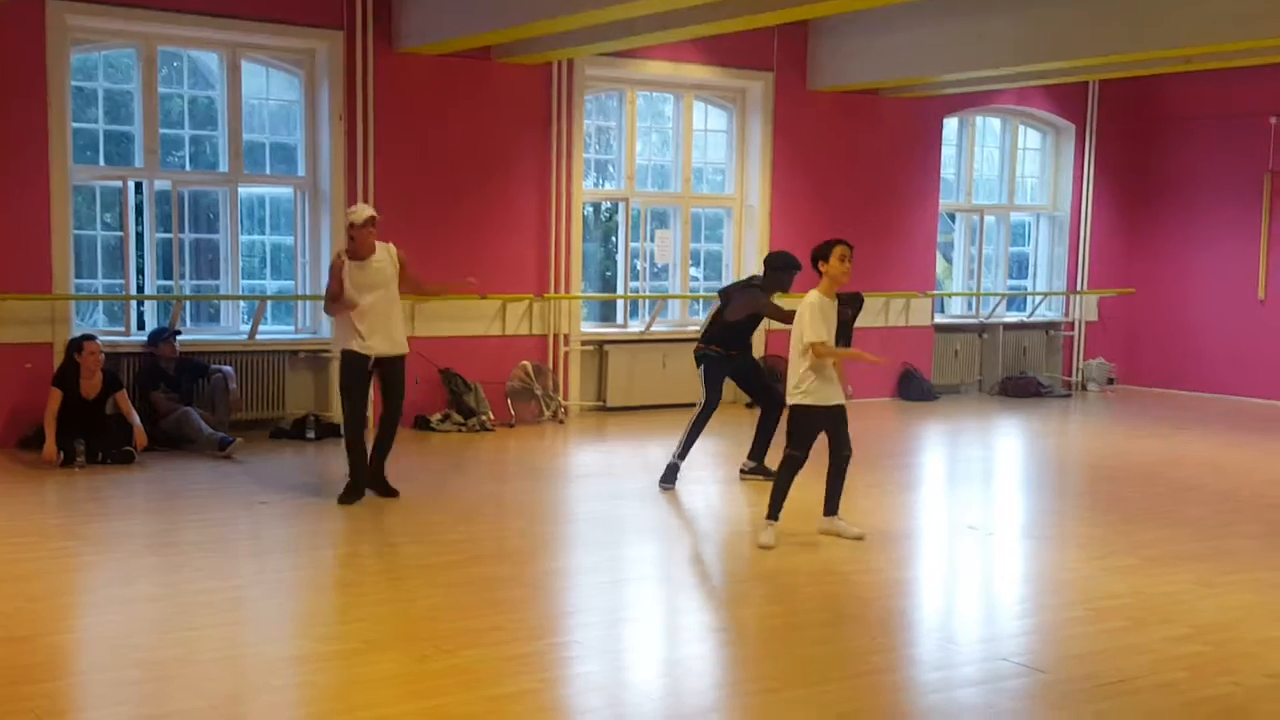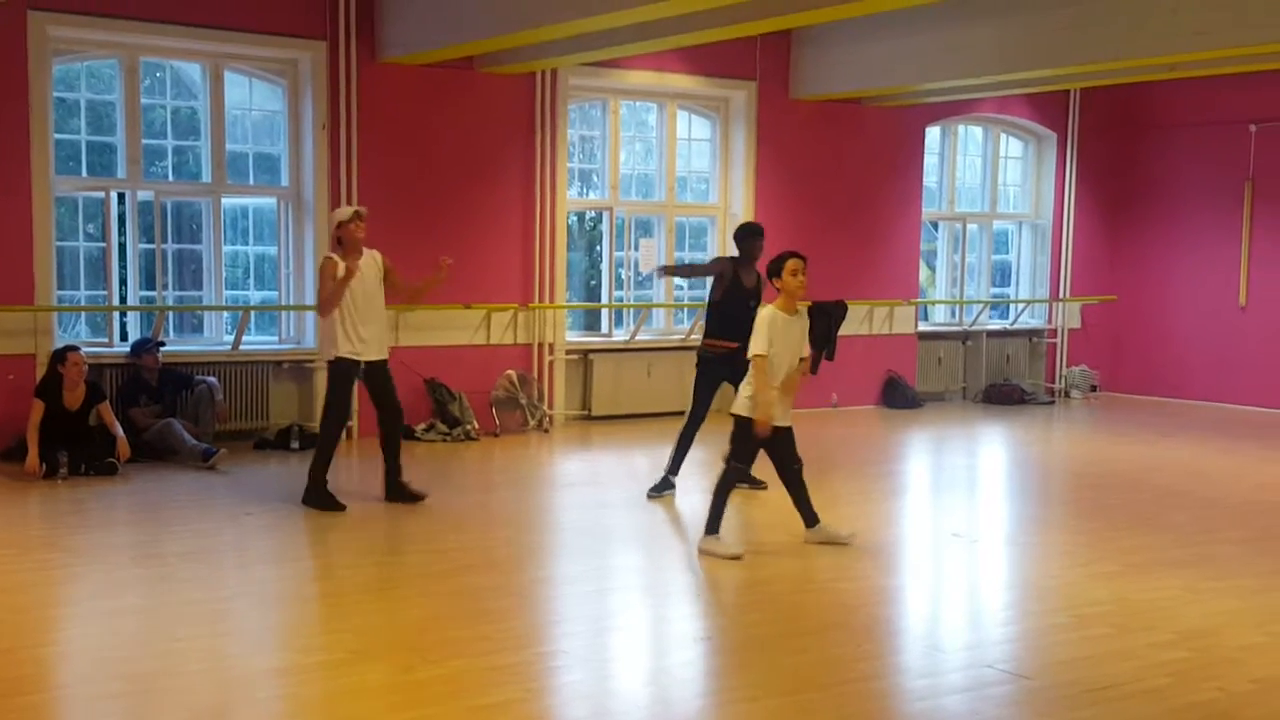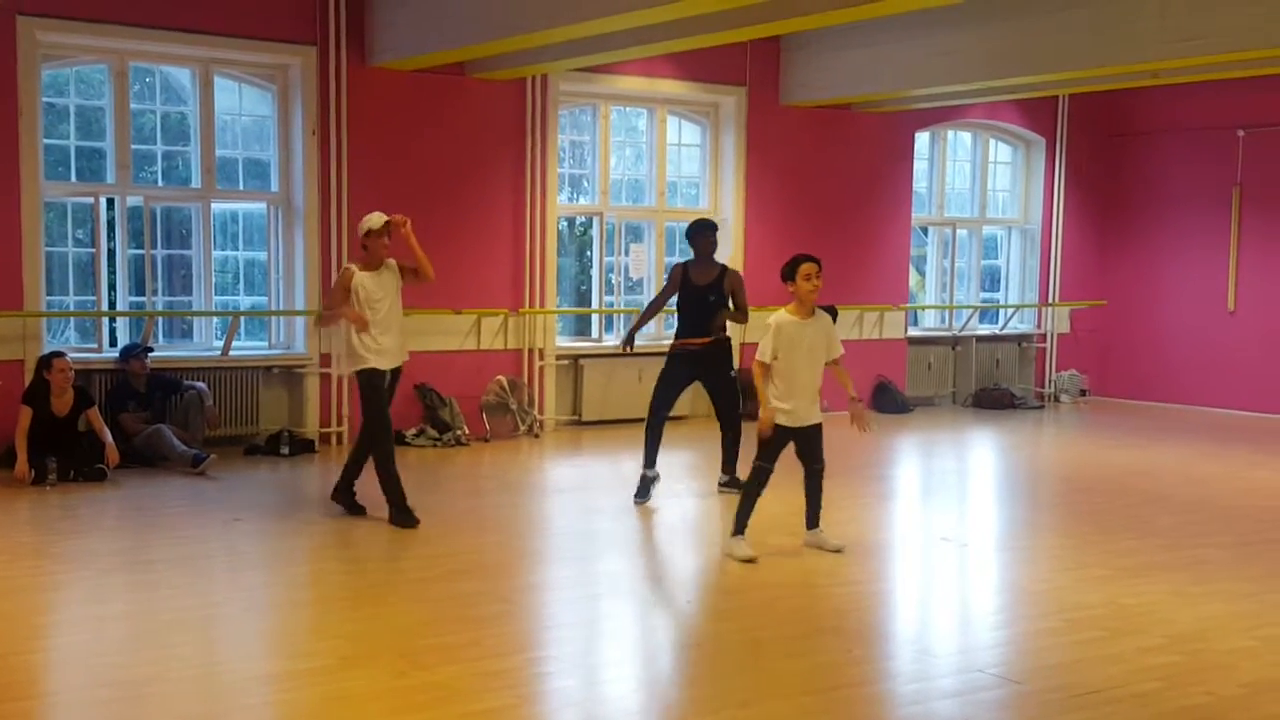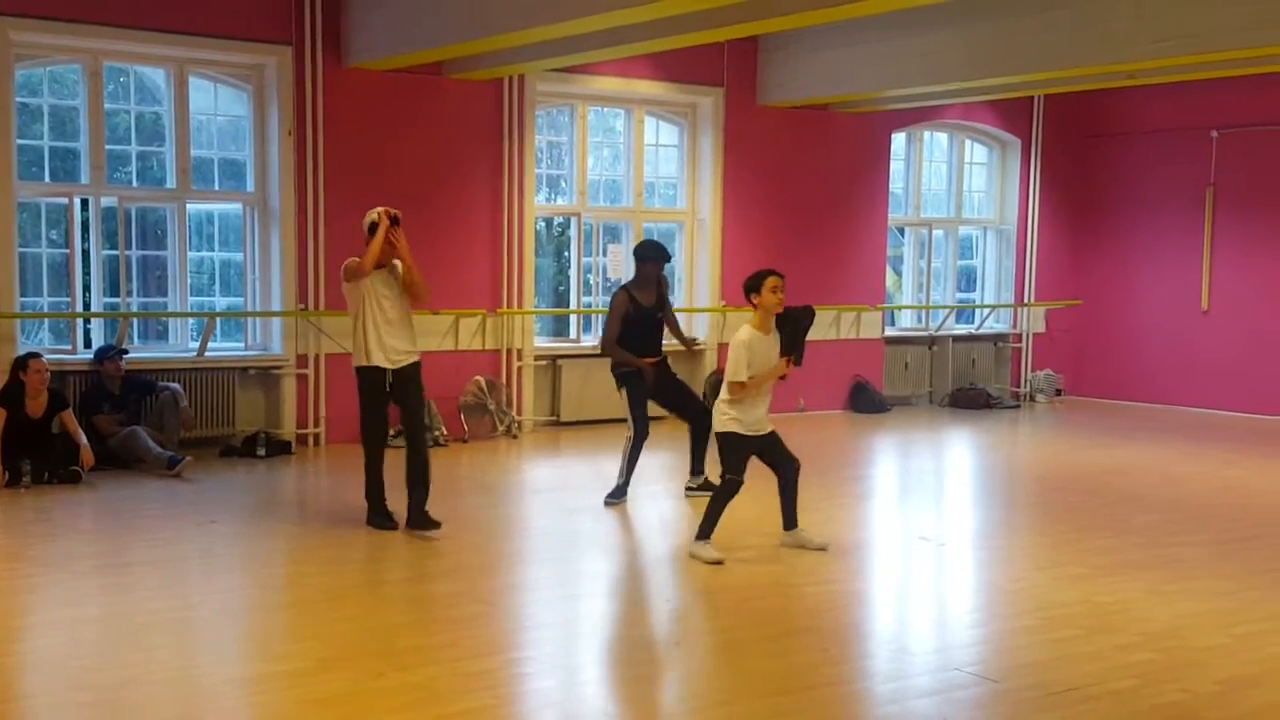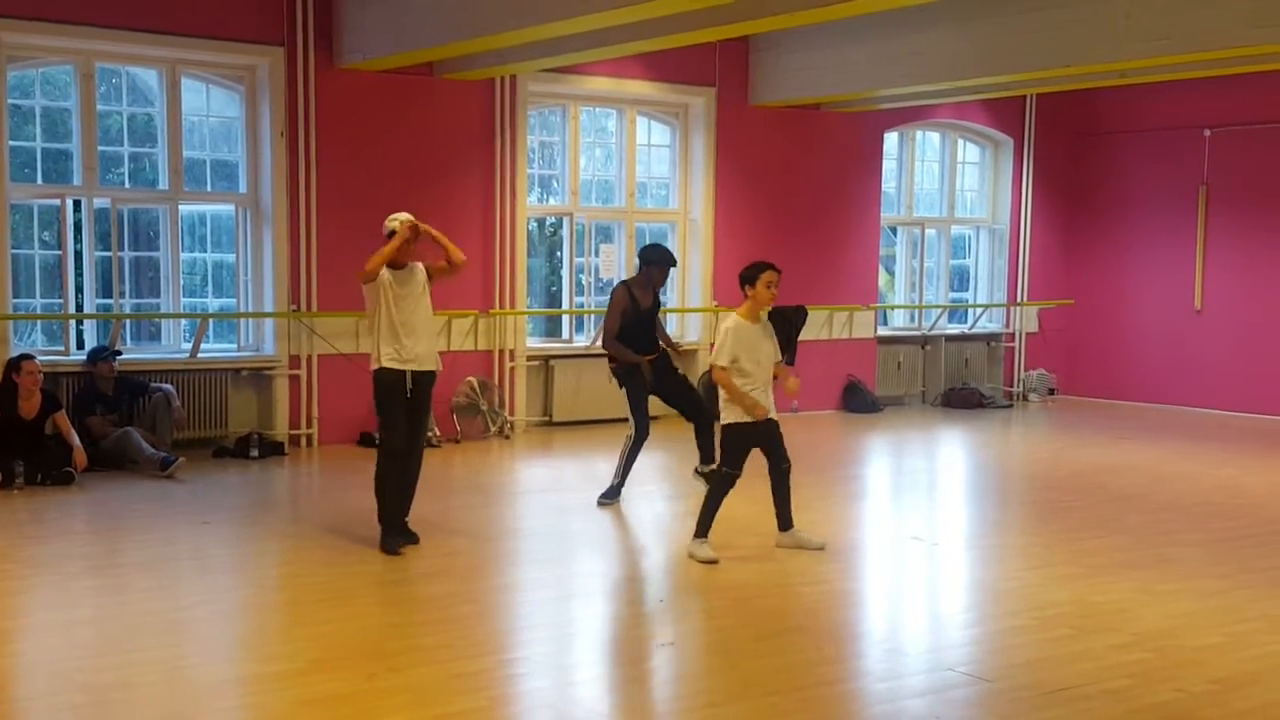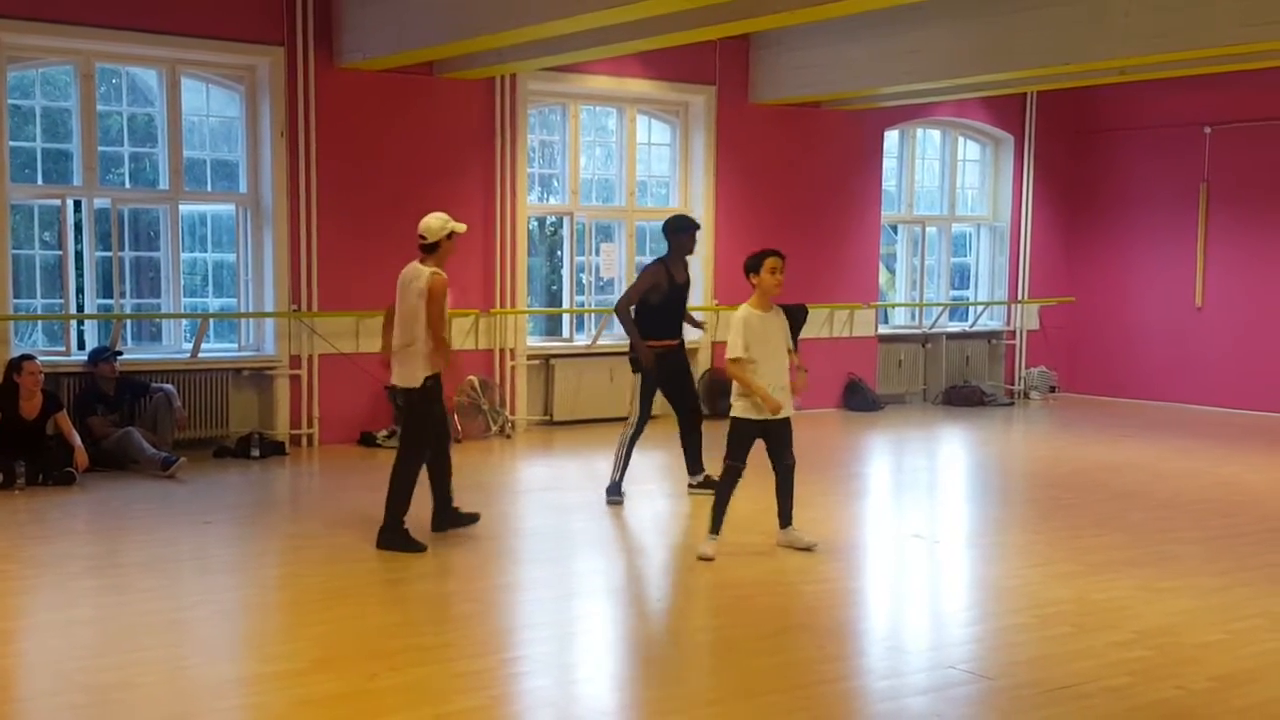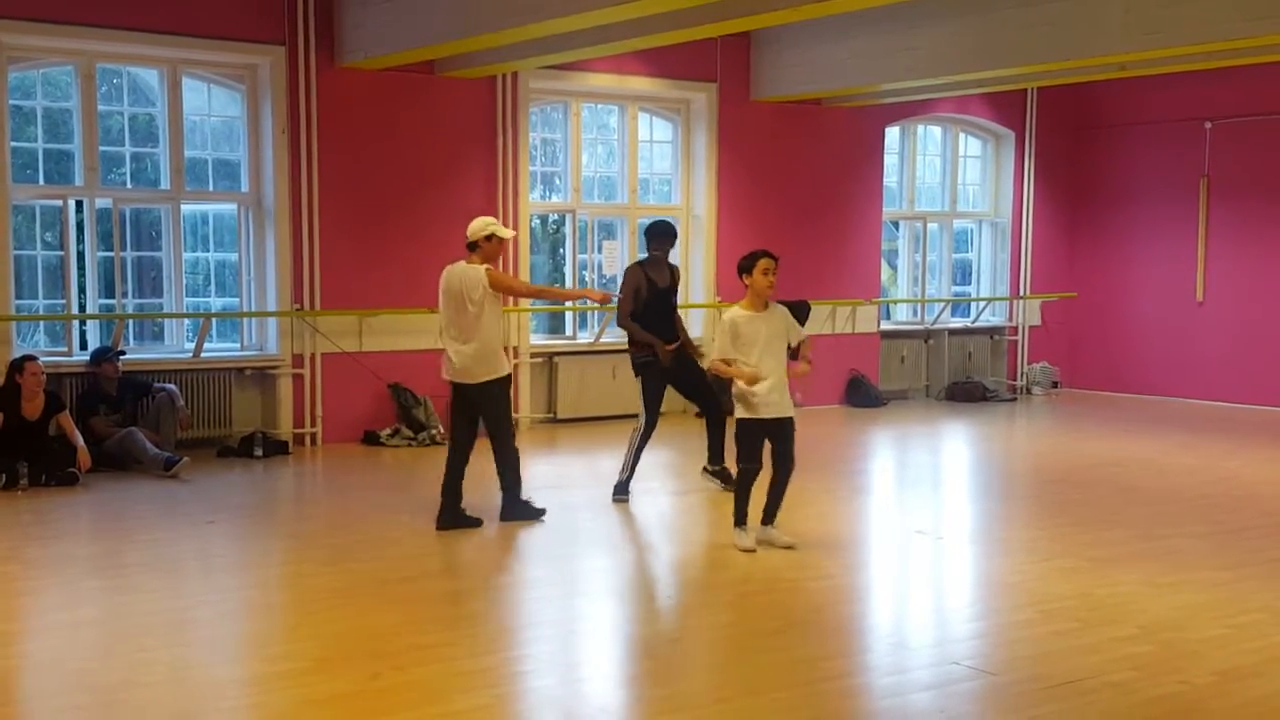
dt=0.7s
person 1, frame 1
left shoulder: (394, 255)
right shoulder: (340, 263)
left elbow: (416, 288)
right elbow: (329, 306)
right wrist: (339, 307)
left hip: (392, 345)
right hip: (355, 348)
left knee: (392, 414)
right knee: (355, 414)
left ankle: (376, 472)
right ankle: (357, 477)
person 1, frame 2
left shoulder: (378, 260)
right shoulder: (331, 264)
left elbow: (410, 294)
right elbow: (323, 310)
left wrist: (437, 277)
right wrist: (346, 278)
left hip: (375, 352)
right hip: (344, 352)
left knee: (393, 415)
right knee: (336, 420)
left ankle: (393, 483)
right ankle: (316, 488)
person 1, frame 3
left shoulder: (394, 269)
right shoulder: (350, 275)
left elbow: (428, 275)
right elbow: (321, 320)
left wrist: (409, 234)
right wrist: (344, 313)
left hip: (394, 360)
right hip: (367, 362)
left knee: (373, 431)
right knee: (381, 433)
left ankle: (344, 488)
right ankle: (397, 504)
person 1, frame 4
left shoulder: (400, 268)
right shoulder: (353, 269)
left elbow: (422, 297)
right elbow: (366, 268)
left wrist: (406, 255)
right wrist: (383, 225)
left hip: (406, 360)
right hip: (372, 363)
left knee: (416, 433)
right knee: (374, 438)
left ankle: (417, 510)
right ankle: (376, 507)
person 1, frame 5
left shoulder: (422, 271)
right shoulder: (375, 271)
left elbow: (459, 262)
right elbow: (372, 266)
left wrist: (433, 233)
right wrist: (401, 236)
left hip: (423, 367)
right hip: (389, 367)
left knee: (413, 448)
right knee: (392, 447)
left ankle: (399, 520)
right ankle: (388, 528)
person 1, frame 6
left shoulder: (410, 270)
right shoulder: (436, 280)
left elbow: (391, 314)
right elbow: (438, 337)
left wrist: (389, 350)
left hip: (413, 367)
right hip: (423, 373)
left knee: (439, 442)
right knee: (413, 452)
left ankle: (444, 512)
right ankle: (392, 530)
person 1, frame 7
left shoulder: (449, 274)
right shoulder: (488, 276)
right elbow: (539, 292)
right wrist: (587, 294)
left hip: (458, 369)
right hip: (489, 370)
left knee: (461, 440)
right knee: (503, 438)
left ankle: (450, 510)
right ankle: (513, 502)
person 2, frame 1
left shoulder: (833, 302)
right shoulder: (812, 302)
right elbow: (818, 349)
left wrist: (837, 369)
right wrist: (855, 354)
left hip: (830, 393)
right hip: (806, 394)
left knee: (842, 451)
right knee: (795, 457)
left ankle: (830, 517)
right ankle: (770, 521)
person 2, frame 2
left shoulder: (802, 319)
right shoulder: (766, 317)
left elbow: (804, 360)
right elbow: (759, 362)
left wrist: (794, 380)
right wrist: (763, 405)
left hip: (781, 412)
right hip: (752, 408)
left knee: (792, 469)
right knee: (735, 469)
left ankle: (813, 527)
right ankle: (710, 536)
person 2, frame 3
left shoulder: (825, 321)
right shoulder: (778, 323)
left elbow: (835, 364)
right elbow: (759, 367)
left wrist: (854, 400)
right wrist: (766, 408)
left hip: (810, 413)
right hip: (777, 414)
left knee: (815, 469)
right knee: (761, 472)
left ankle: (813, 531)
right ankle: (737, 537)
person 2, frame 4
left shoulder: (773, 335)
right shoulder: (743, 340)
right elbow: (735, 389)
right wrist: (772, 374)
left hip: (759, 423)
right hip: (733, 424)
left knee: (790, 468)
right knee: (732, 482)
left ankle: (791, 531)
right ankle: (700, 541)
person 2, frame 5
left shoulder: (766, 326)
right shoulder: (731, 327)
left elbow: (776, 364)
right elbow: (718, 374)
left wrist: (790, 378)
right wrist: (750, 404)
left hip: (765, 414)
right hip: (736, 415)
left knee: (781, 467)
right knee: (727, 475)
left ankle: (786, 531)
right ankle: (699, 540)
person 2, frame 6
left shoulder: (778, 314)
right shoulder: (742, 317)
right elbow: (731, 366)
left wrist: (799, 371)
right wrist: (763, 394)
left hip: (780, 408)
right hip: (747, 408)
left knee: (786, 466)
right knee: (733, 469)
left ankle: (786, 529)
right ankle: (712, 535)
person 2, frame 7
left shoulder: (781, 313)
right shoulder: (732, 319)
left elbow: (803, 341)
right elbow: (718, 363)
left wrist: (806, 361)
right wrist: (740, 375)
left hip: (781, 405)
right hip: (749, 407)
left knee: (785, 465)
right knee: (748, 469)
left ankle: (767, 526)
right ankle: (740, 527)
person 3, frame 1
left shoulder: (756, 284)
right shoulder: (754, 296)
left elbow: (723, 292)
right elbow: (787, 317)
left hip: (738, 353)
right hip: (712, 353)
left knee: (774, 403)
right knee: (709, 405)
left ankle: (753, 464)
right ankle: (675, 464)
person 3, frame 2
left shoulder: (759, 280)
right shoulder: (725, 267)
right elbow: (699, 270)
right wrist: (673, 269)
left hip: (742, 354)
right hip: (713, 353)
right knee: (696, 415)
left ankle: (739, 471)
right ankle: (670, 476)
person 3, frame 3
left shoulder: (730, 277)
right shoulder: (680, 271)
left elbow: (743, 316)
right elbow: (658, 302)
left wrist: (726, 313)
right wrist: (634, 329)
left hip: (716, 351)
right hip: (683, 352)
left knee: (731, 415)
right knee: (657, 410)
left ankle: (728, 476)
right ankle: (648, 473)
person 3, frame 4
left shoulder: (660, 285)
right shoulder: (622, 298)
right elbow: (608, 346)
left wrist: (683, 340)
right wrist: (641, 365)
left hip: (659, 366)
right hip: (631, 371)
left knee: (701, 416)
right knee: (639, 429)
left ankle: (696, 480)
right ankle: (621, 486)
person 3, frame 5
left shoulder: (654, 290)
right shoulder: (622, 293)
right elbow: (608, 342)
left wrist: (666, 341)
right wrist: (640, 361)
left hip: (658, 362)
right hip: (630, 367)
left knee: (700, 411)
right knee: (640, 429)
left ankle: (705, 467)
right ankle: (616, 486)
person 3, frame 6
left shoulder: (683, 265)
right shoulder: (655, 271)
right elbow: (621, 308)
left wrist: (690, 320)
right wrist: (639, 345)
left hip: (674, 351)
right hip: (649, 352)
left knee: (690, 413)
right knee: (639, 419)
left ankle: (697, 477)
right ankle: (615, 483)
person 3, frame 7
left shoulder: (672, 271)
right shoulder: (635, 273)
right elbow: (622, 319)
left wrist: (688, 343)
right wrist: (655, 343)
left hip: (676, 353)
right hip: (648, 356)
left knee: (714, 405)
right knee: (648, 420)
left ankle: (715, 466)
right ankle: (623, 482)
